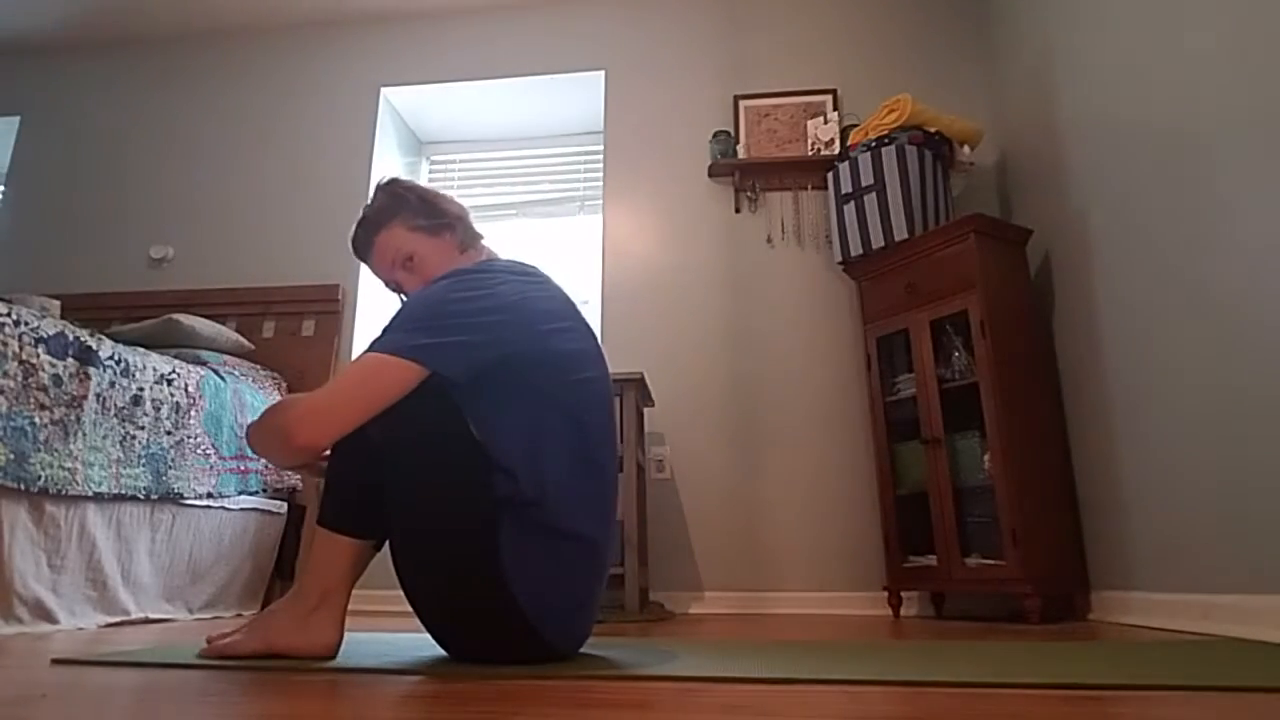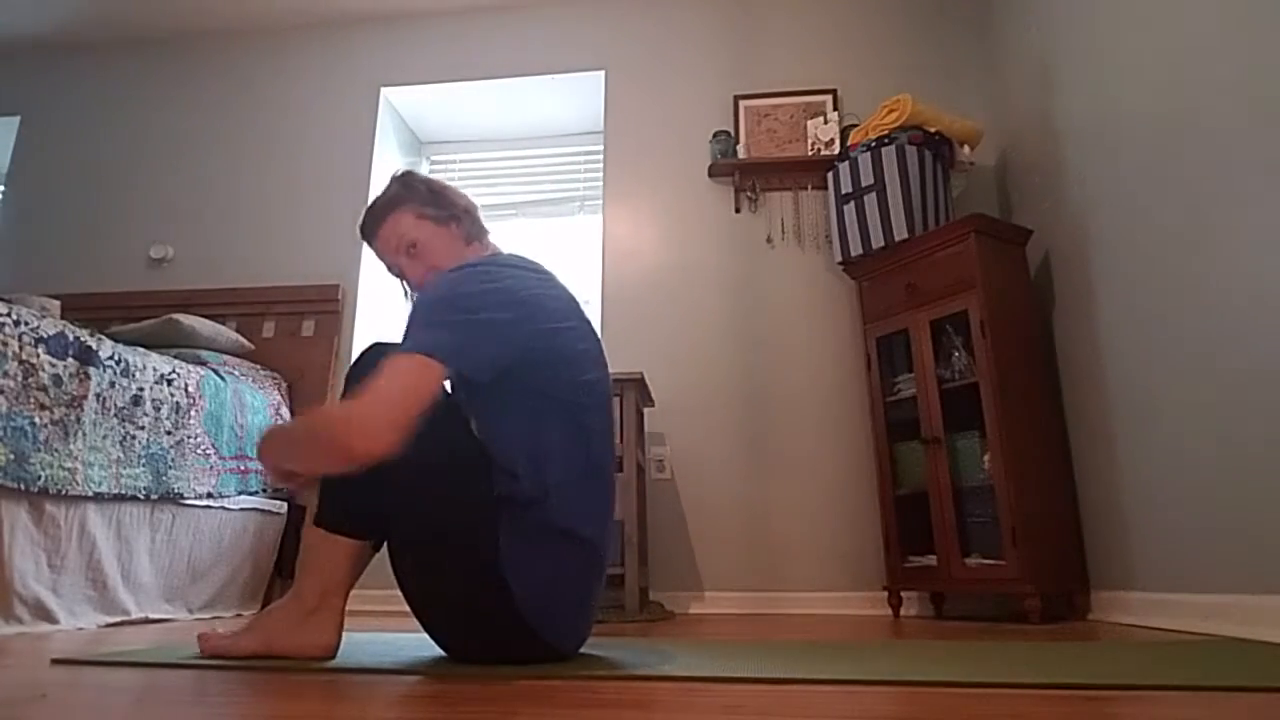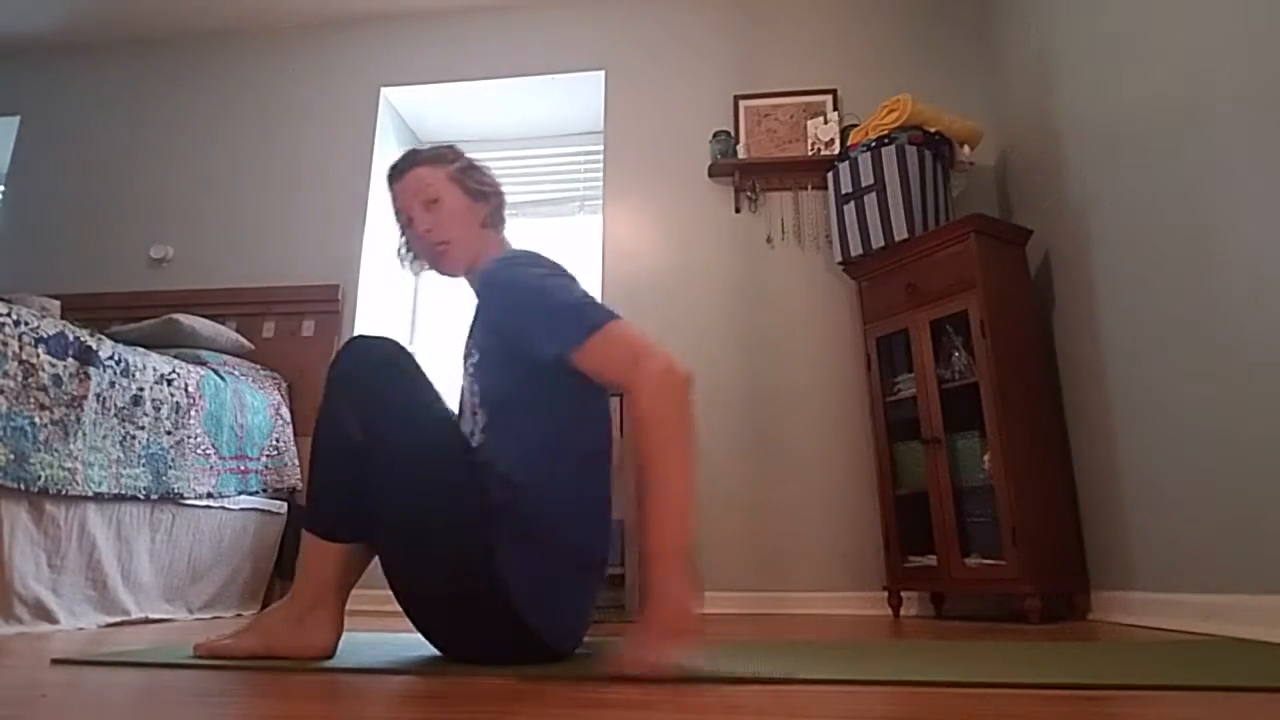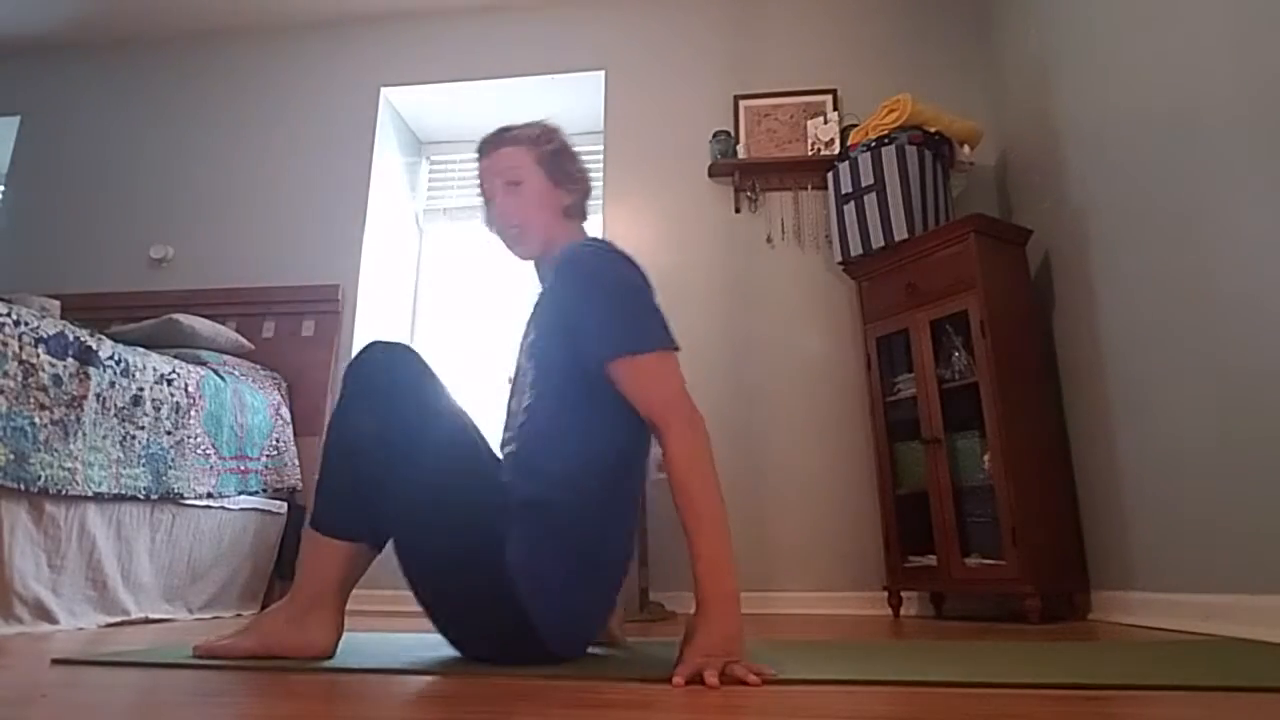
dt=0.3s
person 1, frame 1
left shoulder: (466, 296)
right shoulder: (522, 289)
left elbow: (308, 428)
left wrist: (263, 432)
left hip: (523, 601)
right hip: (552, 600)
left knee: (391, 401)
left ankle: (313, 610)
right ankle: (315, 605)
person 1, frame 2
left shoulder: (474, 286)
right shoulder: (525, 285)
left elbow: (364, 434)
left wrist: (278, 448)
left hip: (518, 599)
right hip: (549, 601)
left knee: (381, 377)
left ankle: (312, 612)
right ankle: (316, 607)
person 1, frame 3
left shoulder: (514, 280)
right shoulder: (508, 292)
left elbow: (660, 379)
left wrist: (667, 581)
left hip: (511, 603)
right hip: (538, 605)
left knee: (370, 371)
left ankle: (309, 612)
person 1, frame 4
left shoulder: (592, 272)
right shoulder: (568, 287)
left elbow: (678, 422)
left wrist: (718, 613)
left hip: (535, 598)
right hip: (544, 598)
left knee: (385, 374)
left ankle: (309, 613)
right ankle: (315, 605)
